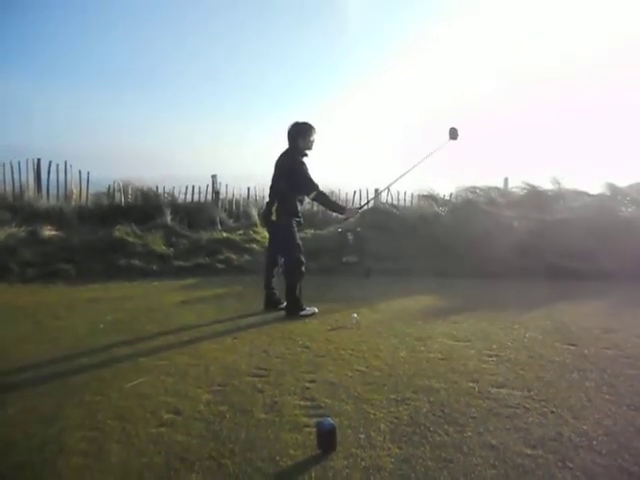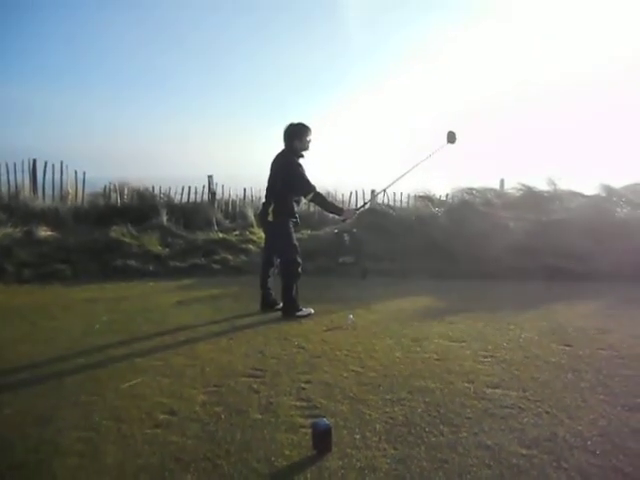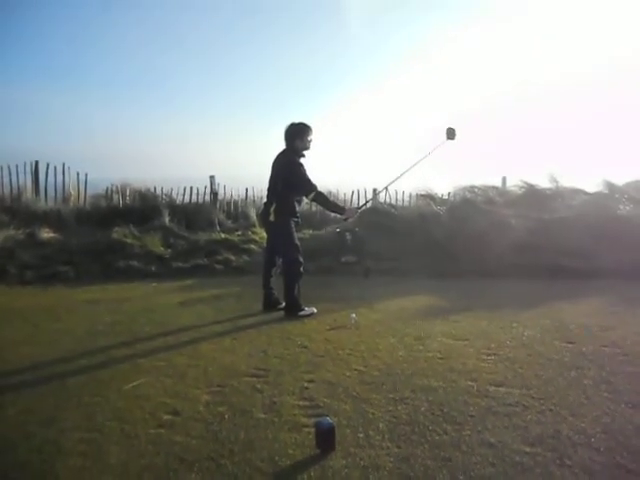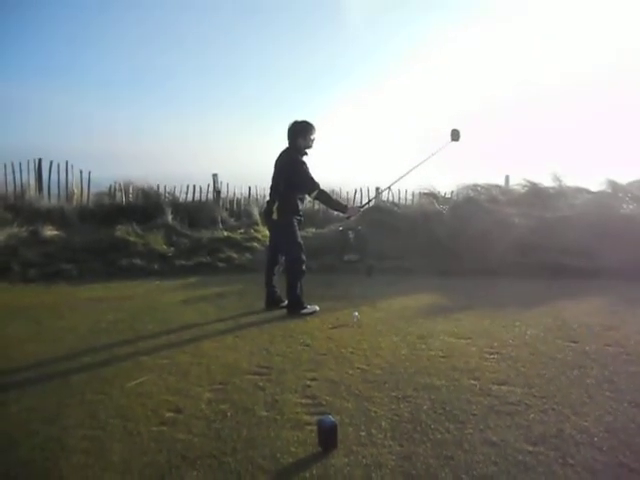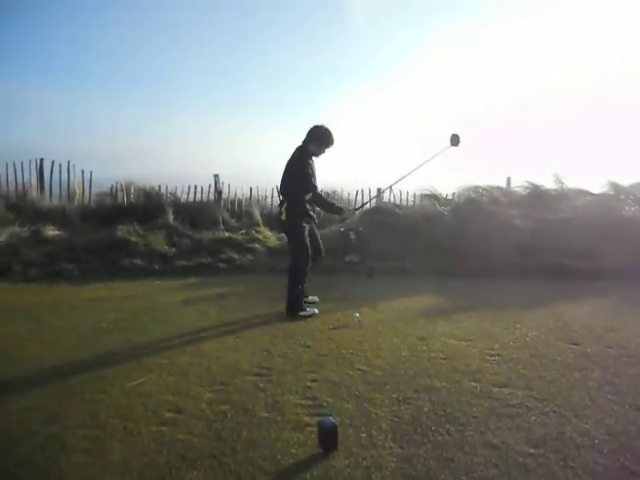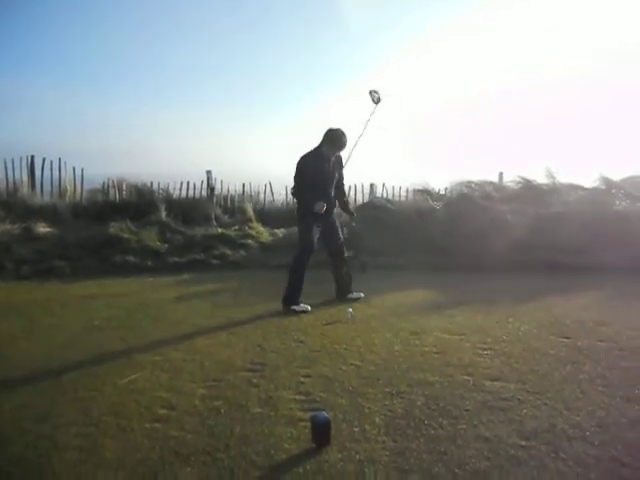
dt=0.4s
person 1, frame 1
left shoulder: (288, 158)
right shoulder: (294, 162)
right elbow: (315, 193)
right wrist: (343, 210)
left hip: (276, 215)
right hip: (282, 217)
left knee: (274, 258)
right knee: (295, 260)
left ankle: (272, 300)
right ankle: (294, 306)
person 1, frame 2
left shoulder: (284, 158)
right shoulder: (291, 164)
right elbow: (312, 194)
right wrist: (340, 212)
left hip: (273, 216)
right hip: (279, 218)
left knee: (270, 259)
right knee: (292, 261)
left ankle: (268, 301)
right ankle: (291, 307)
person 1, frame 3
left shoulder: (285, 158)
right shoulder: (292, 163)
right elbow: (314, 194)
right wrist: (342, 210)
left hip: (274, 215)
right hip: (281, 218)
left knee: (272, 258)
right knee: (294, 261)
left ankle: (270, 300)
right ankle: (293, 306)
person 1, frame 4
left shoulder: (288, 156)
right shoulder: (295, 162)
right elbow: (316, 192)
right wrist: (344, 209)
left hip: (278, 213)
right hip: (284, 216)
left knee: (275, 257)
right knee: (296, 259)
left ankle: (273, 298)
right ankle: (296, 304)
person 1, frame 5
left shoulder: (303, 157)
right shoulder: (301, 162)
right elbow: (312, 195)
left wrist: (311, 214)
right wrist: (340, 211)
left hip: (302, 214)
right hip: (294, 216)
left knee: (316, 252)
right knee: (302, 259)
left ankle: (299, 293)
right ankle: (295, 306)
person 1, frame 6
left shoulder: (336, 160)
right shoulder: (307, 161)
left elbow: (339, 185)
right elbow: (297, 191)
left wrist: (345, 206)
right wrist: (313, 203)
left hip: (327, 213)
right hip: (309, 214)
left knee: (338, 250)
right knee: (304, 253)
left ankle: (344, 290)
right ankle: (291, 299)
